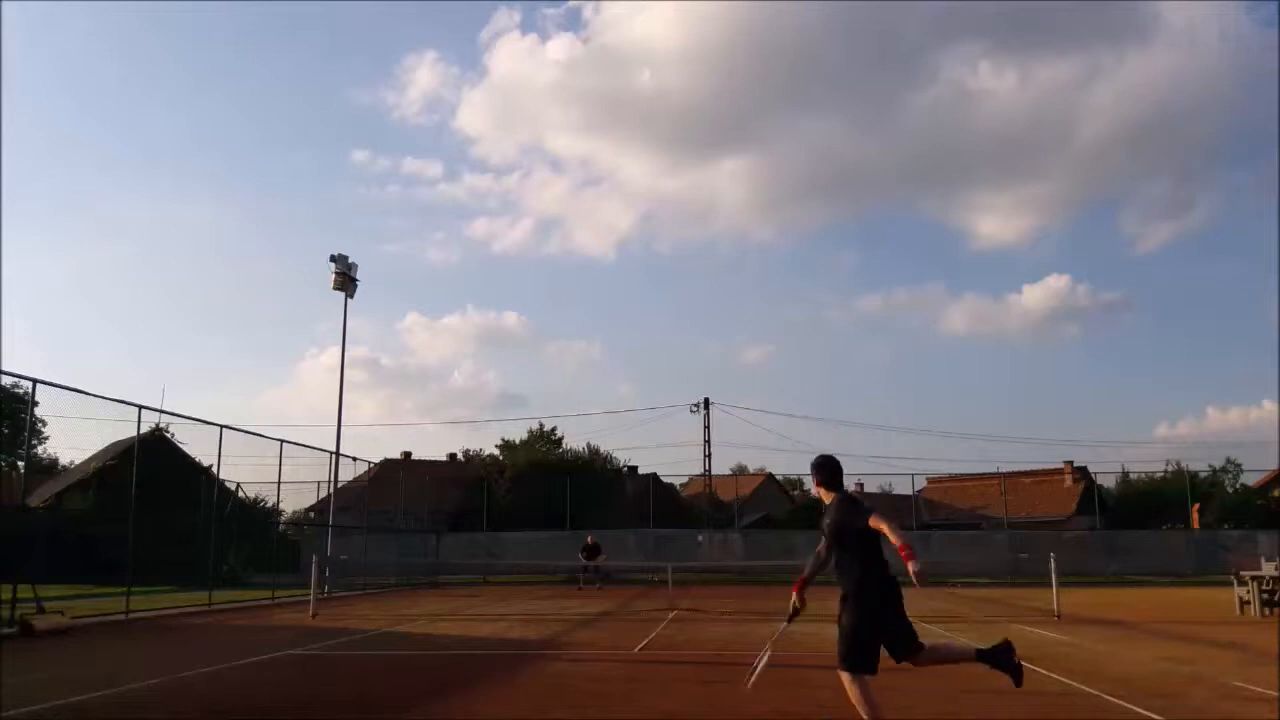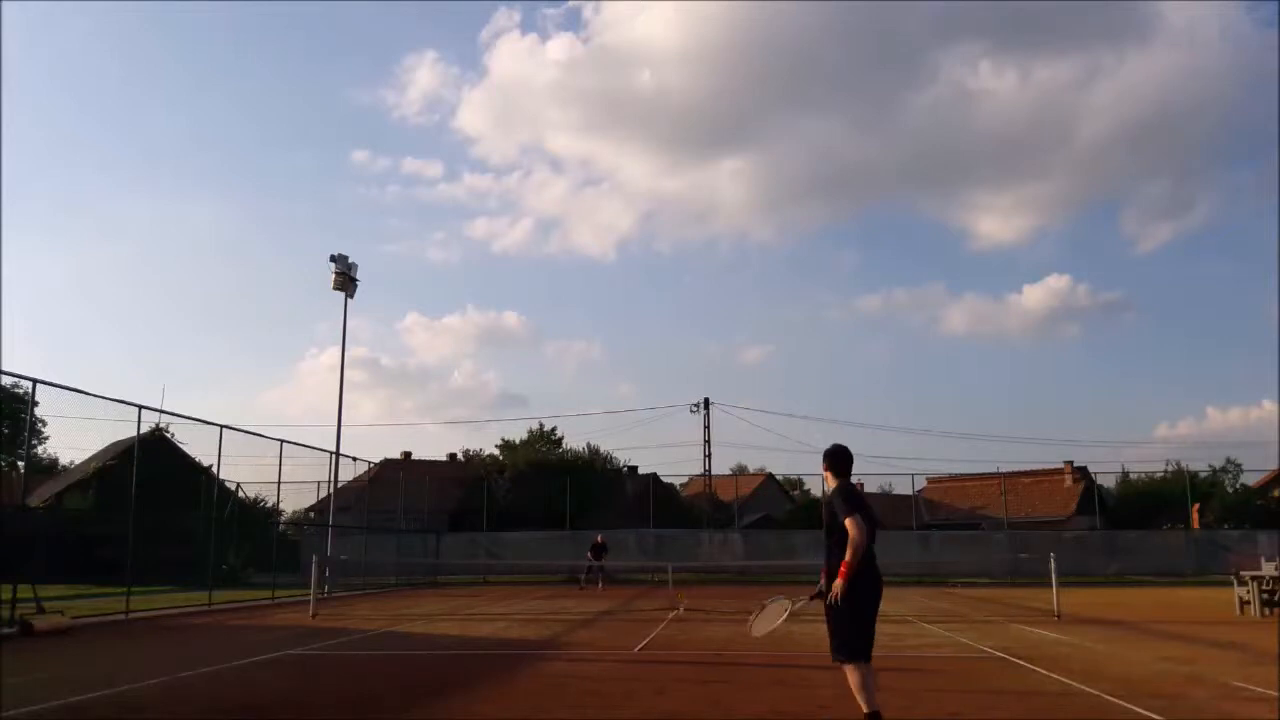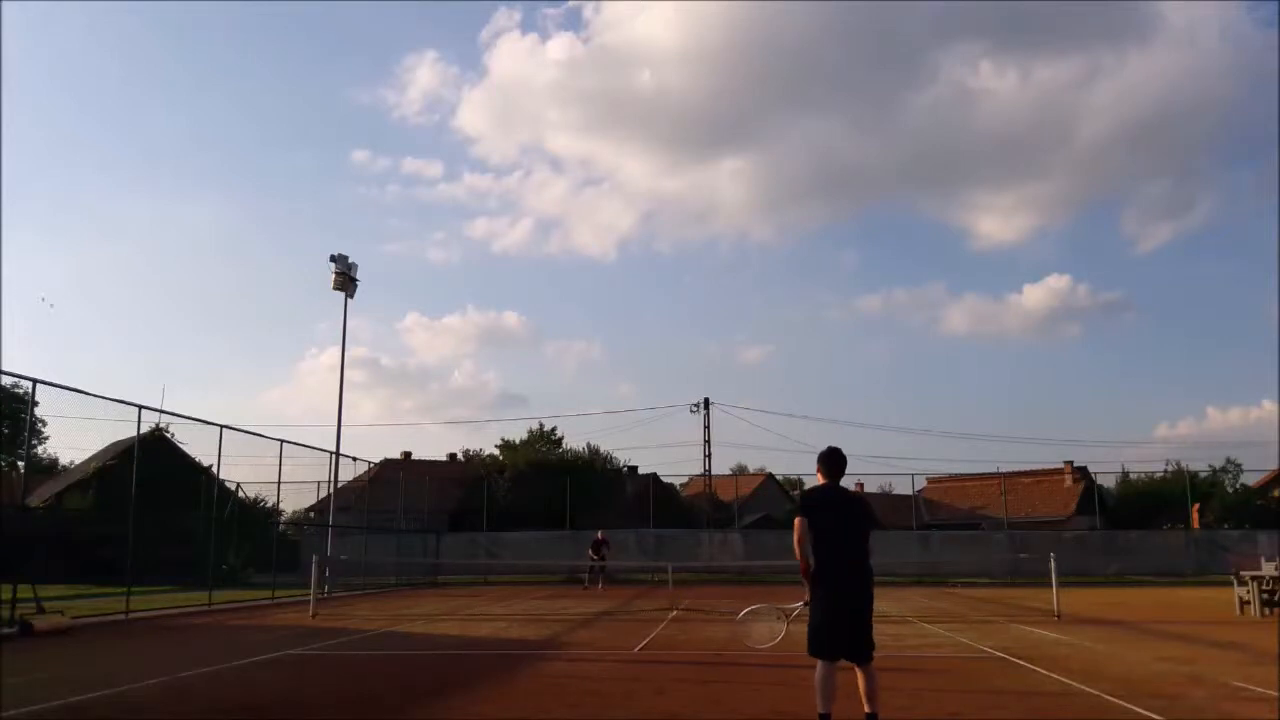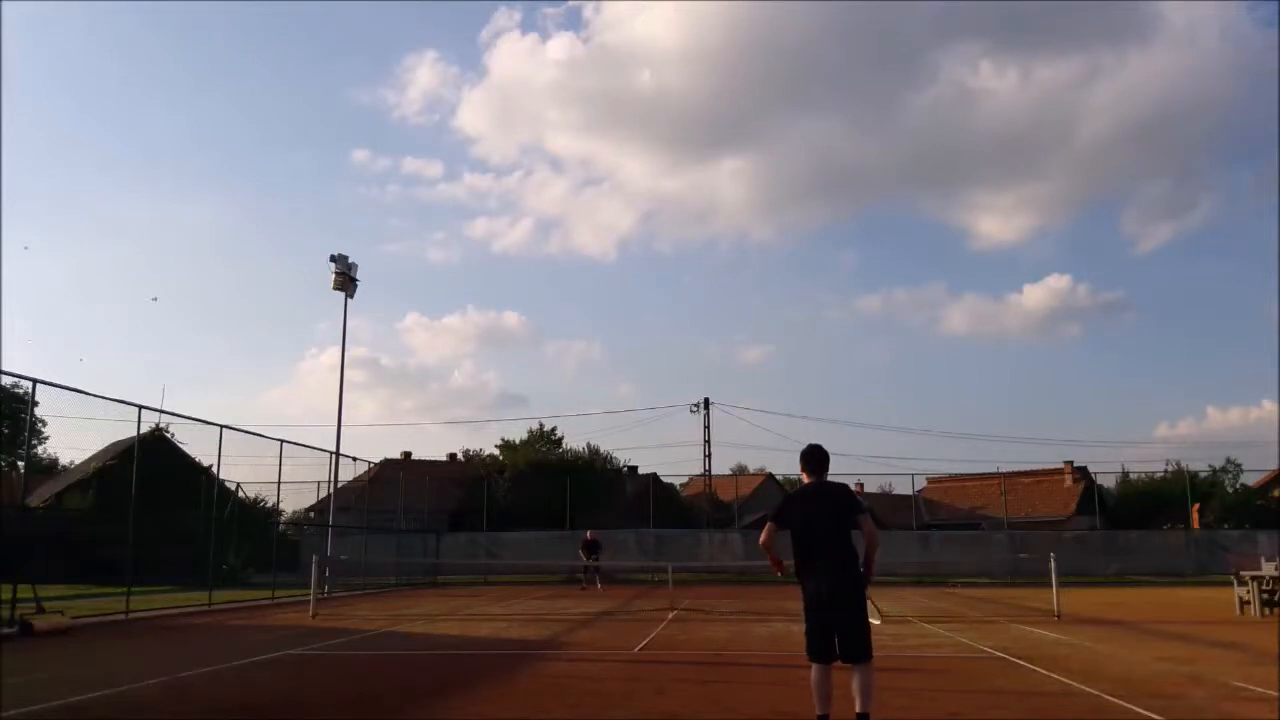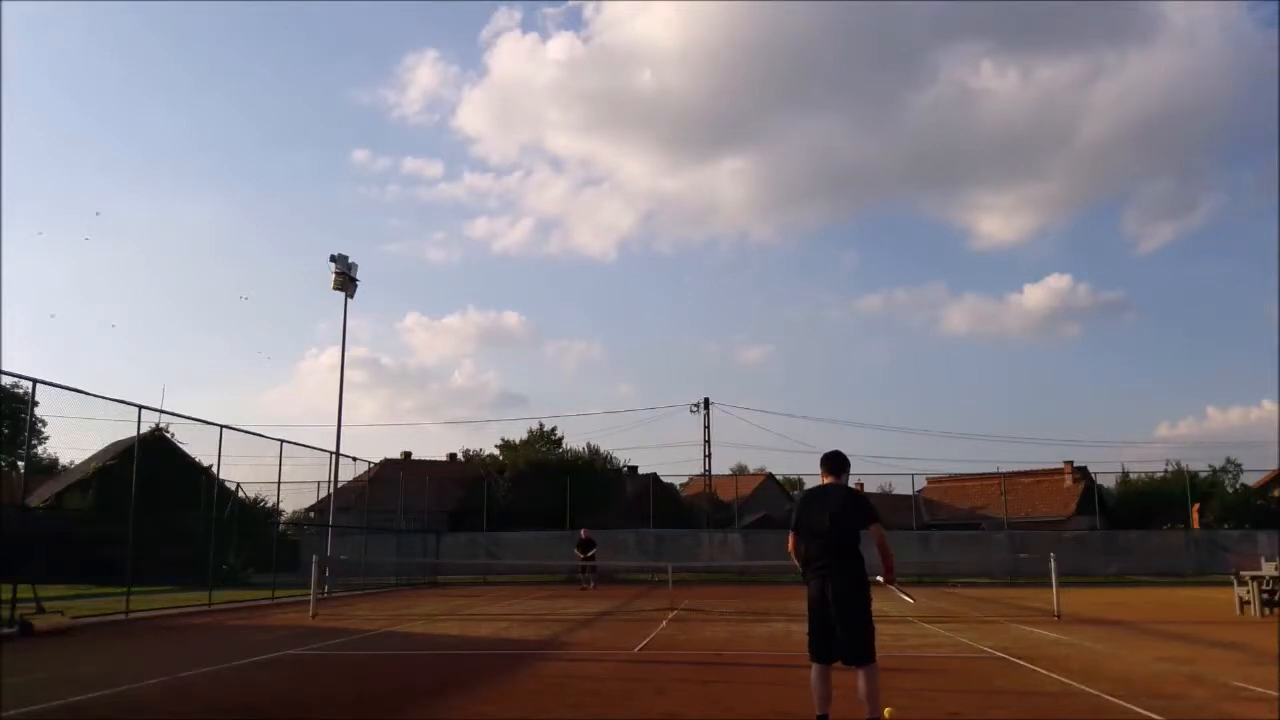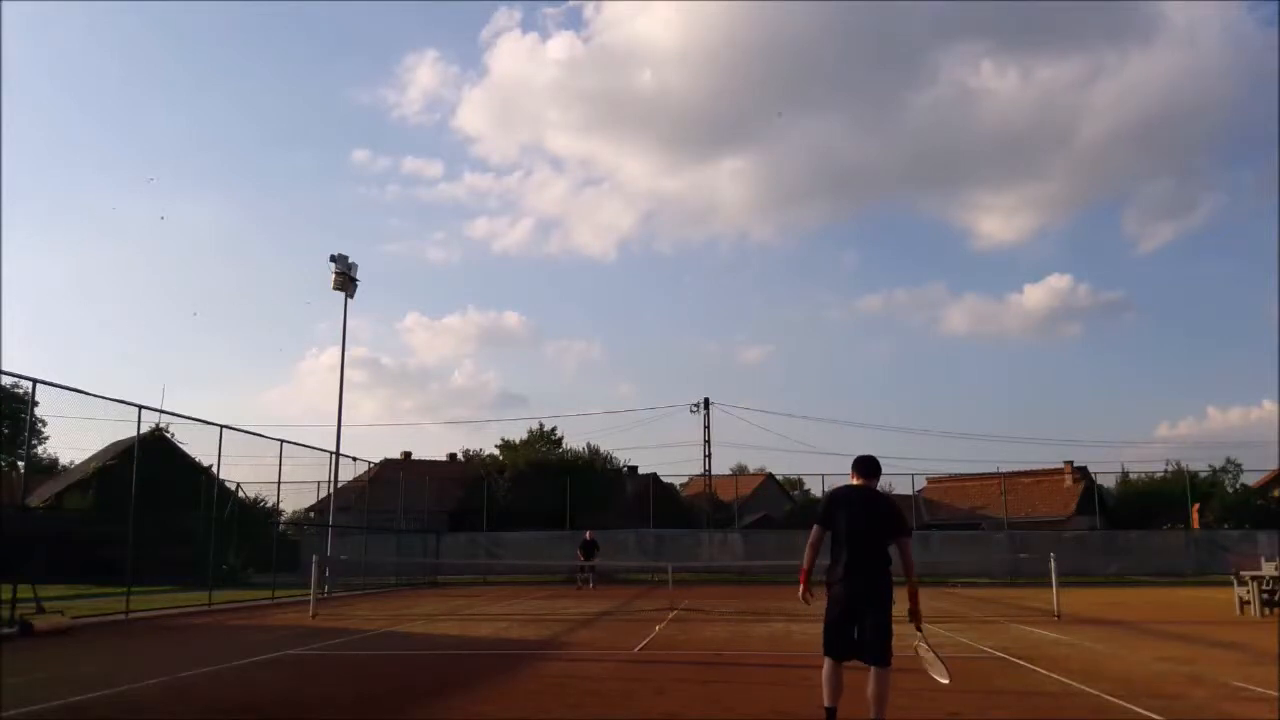
dt=0.5s
person 1, frame 1
left shoulder: (844, 505)
right shoulder: (833, 509)
left elbow: (885, 526)
right elbow: (824, 552)
left wrist: (909, 556)
right wrist: (801, 585)
left hip: (865, 597)
right hip: (882, 591)
left knee: (850, 671)
right knee: (918, 655)
right ankle: (994, 656)
person 1, frame 2
left shoulder: (839, 494)
right shoulder: (855, 495)
left elbow: (858, 536)
left wrist: (841, 576)
right wrist: (828, 573)
left hip: (850, 587)
right hip: (868, 583)
left knee: (847, 659)
right knee: (860, 657)
person 1, frame 3
left shoulder: (809, 497)
right shoulder: (859, 501)
left elbow: (800, 536)
right elbow: (865, 545)
left wrist: (808, 575)
left hip: (828, 585)
right hip: (861, 584)
left knee: (825, 660)
right knee: (863, 659)
person 1, frame 4
left shoulder: (790, 501)
right shoulder: (842, 492)
left elbow: (765, 540)
right elbow: (871, 533)
left wrist: (777, 564)
right wrist: (868, 567)
left hip: (813, 584)
right hip: (847, 581)
left knee: (820, 660)
right knee: (861, 659)
person 1, frame 5
left shoulder: (805, 500)
right shoulder: (854, 497)
left elbow: (793, 548)
right elbow: (880, 539)
right wrist: (889, 570)
left hip: (816, 583)
right hip: (850, 582)
left knee: (821, 661)
right knee: (864, 661)
person 1, frame 6
left shoulder: (834, 497)
right shoulder: (889, 505)
left elbow: (814, 542)
right elbow: (906, 557)
left wrist: (804, 581)
right wrist: (914, 600)
left hip: (840, 583)
right hip: (877, 585)
left knee: (833, 656)
right knee: (879, 663)
